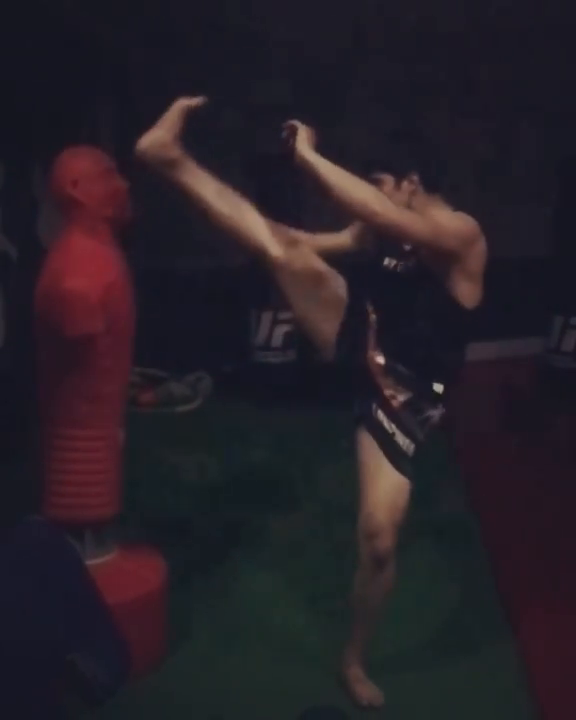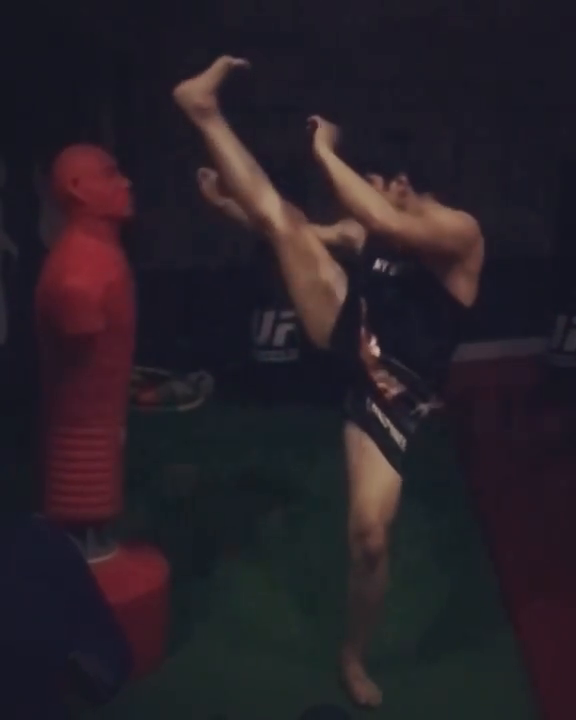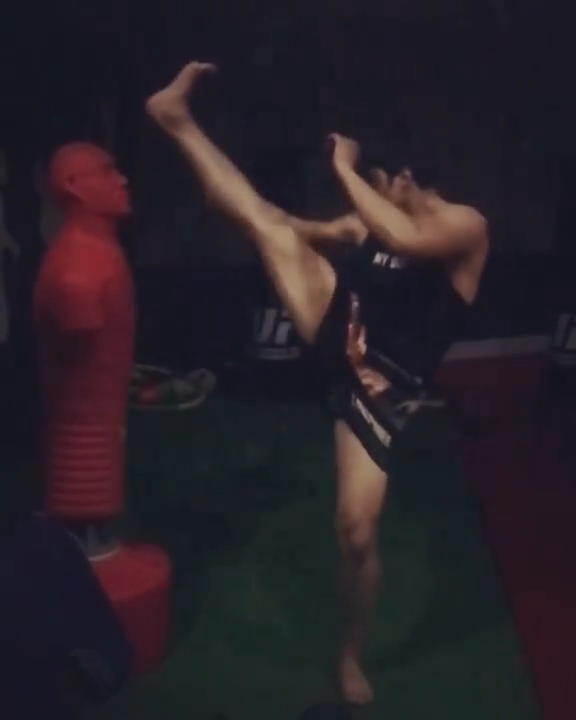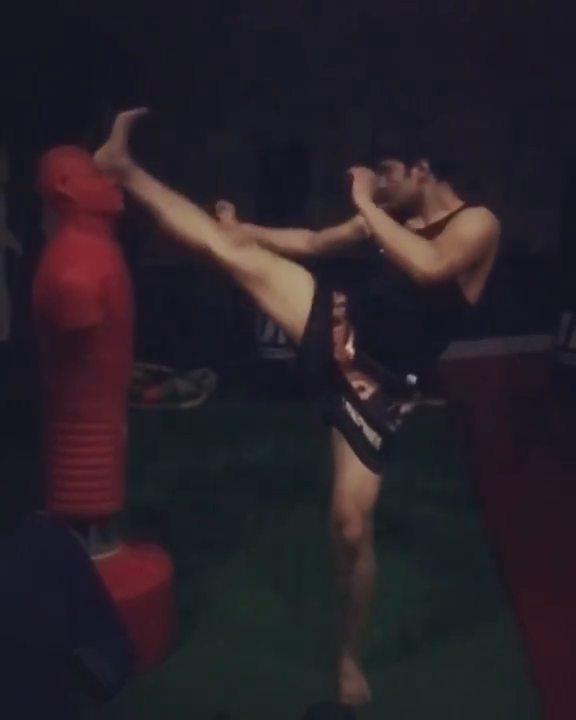
dt=0.4s
person 1, frame 1
left shoulder: (459, 233)
right shoulder: (382, 232)
left elbow: (389, 218)
right elbow: (307, 242)
left wrist: (309, 156)
right wrist: (234, 218)
left hip: (404, 397)
right hip: (362, 349)
left knee: (380, 539)
right knee: (282, 248)
left ankle: (354, 661)
person 1, frame 2
left shoulder: (458, 230)
right shoulder: (369, 230)
left elbow: (388, 224)
right elbow: (295, 230)
left wrist: (324, 153)
right wrist: (230, 199)
left hip: (392, 393)
right hip: (352, 345)
left knee: (371, 537)
right knee: (282, 221)
left ankle: (353, 658)
person 1, frame 3
left shoulder: (464, 225)
right shoulder: (371, 222)
left elbow: (410, 242)
right elbow: (299, 230)
left wrist: (345, 171)
right wrist: (230, 199)
left hip: (381, 387)
right hip: (344, 336)
left knee: (358, 531)
right knee: (266, 223)
left ankle: (351, 657)
person 1, frame 4
left shoulder: (477, 225)
right shoulder: (388, 215)
left elbow: (428, 266)
right elbow: (311, 241)
left wrist: (365, 205)
right wrist: (244, 227)
left hip: (376, 385)
right hip: (336, 327)
left knee: (353, 529)
right knee: (228, 247)
left ankle: (349, 657)
right ankle: (124, 167)
person 2, frame 1
left shoulder: (99, 251)
right shoulder: (76, 271)
right elbow: (79, 360)
left hip: (97, 417)
right hip: (82, 424)
left knee: (91, 521)
right knee: (81, 523)
person 2, frame 2
left shoulder: (100, 251)
right shoulder: (77, 269)
right elbow: (80, 360)
left wrist: (131, 386)
left hip: (99, 417)
right hip: (83, 423)
left knee: (92, 519)
right knee: (80, 522)
person 2, frame 3
left shoulder: (99, 248)
right shoulder: (75, 266)
right elbow: (79, 355)
left wrist: (131, 384)
left hip: (100, 414)
right hip: (83, 420)
left knee: (94, 516)
right knee: (82, 521)
person 2, frame 4
left shoulder: (96, 247)
right shoulder: (73, 265)
right elbow: (80, 356)
left hip: (100, 412)
right hip: (84, 418)
left knee: (94, 516)
right knee: (84, 520)
